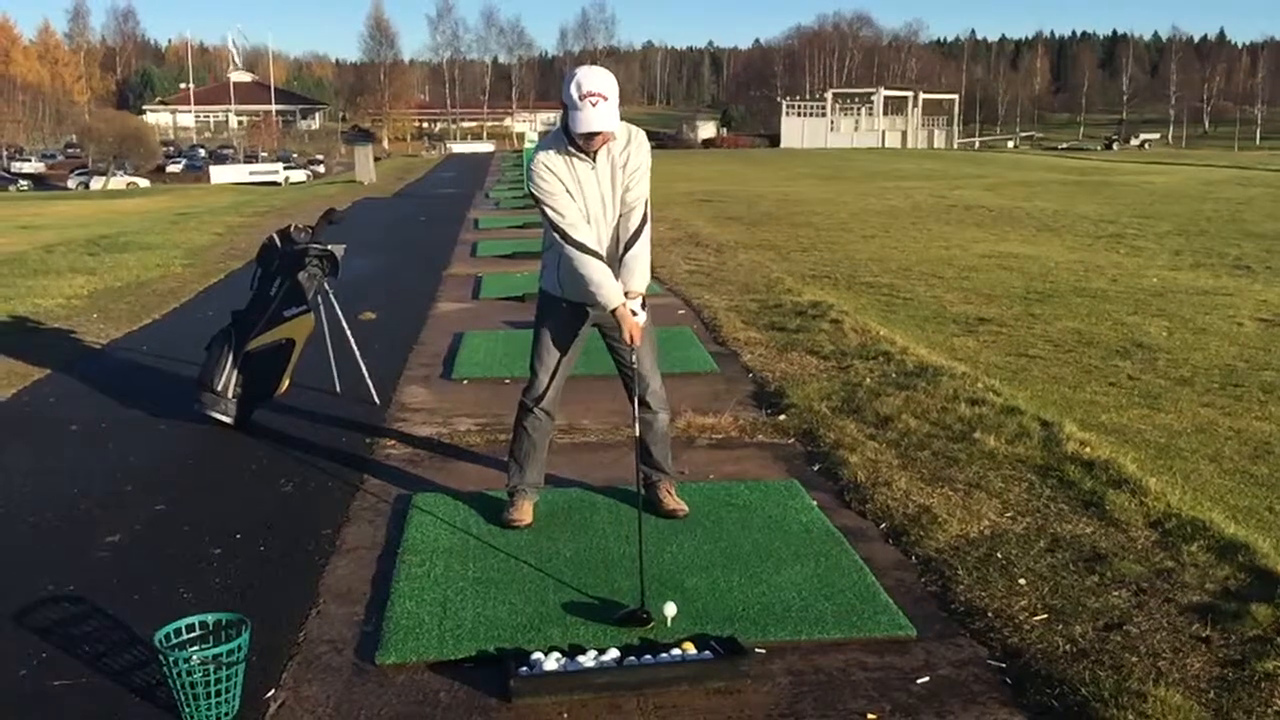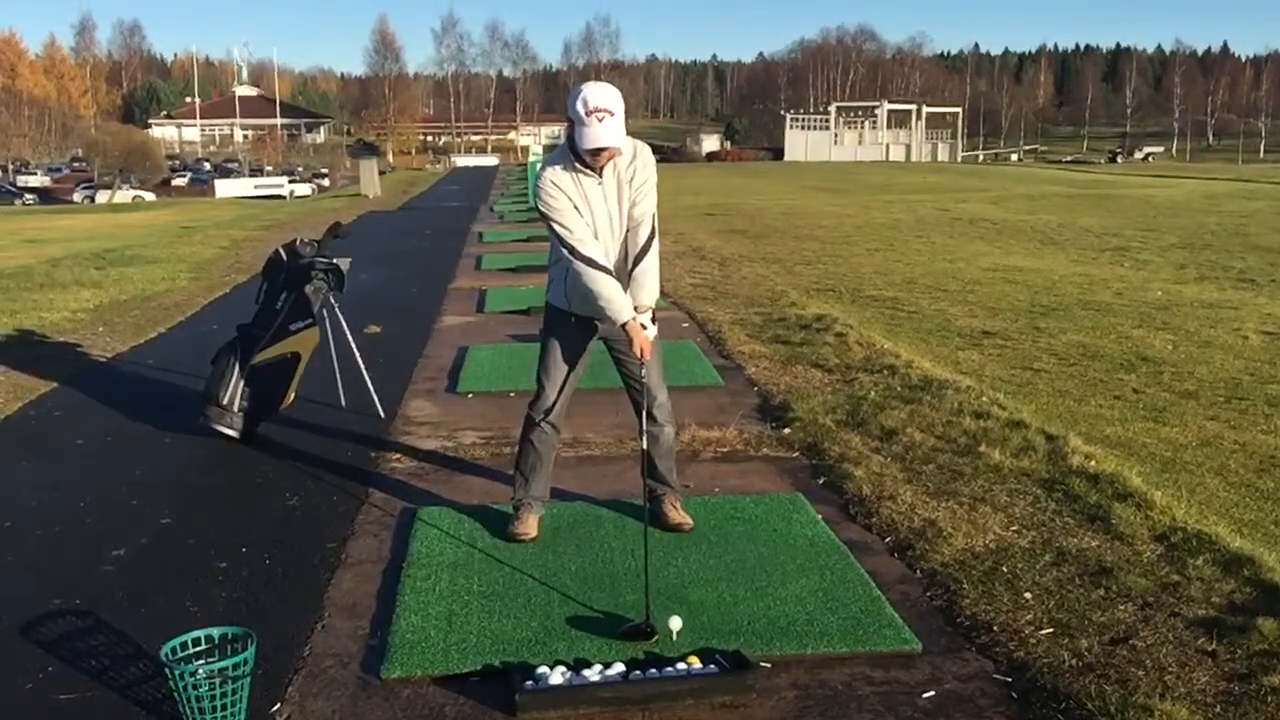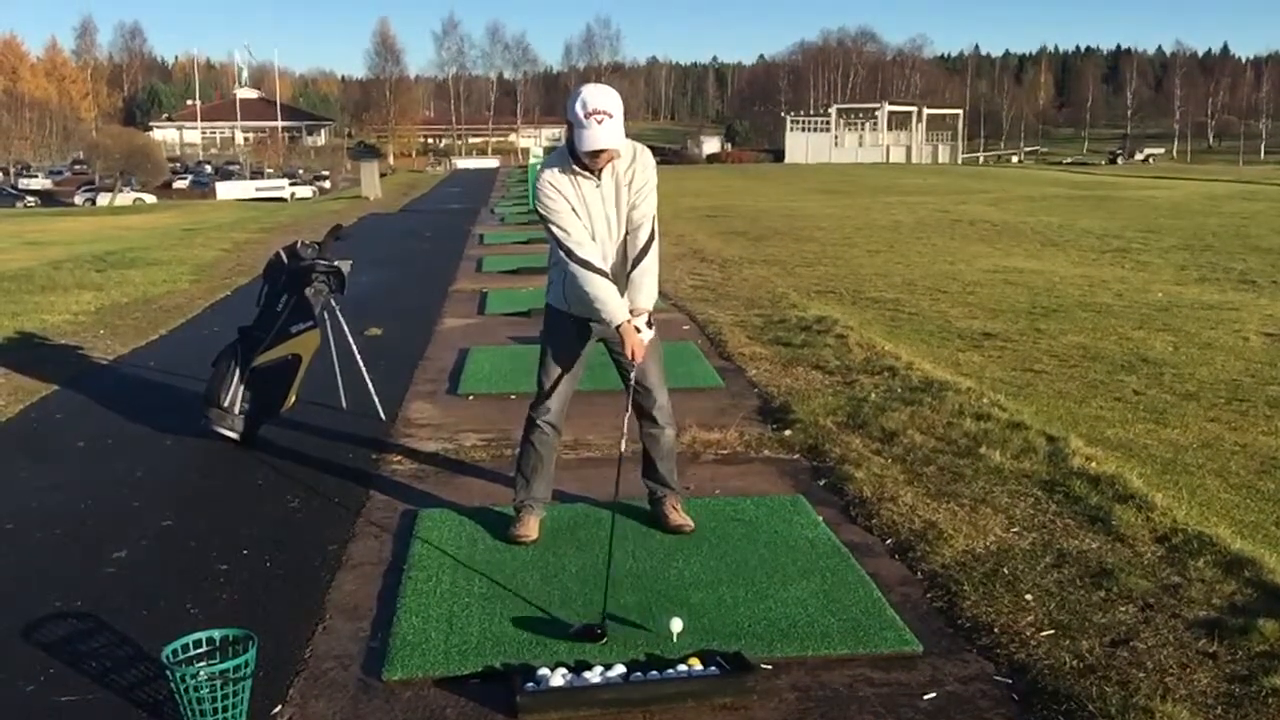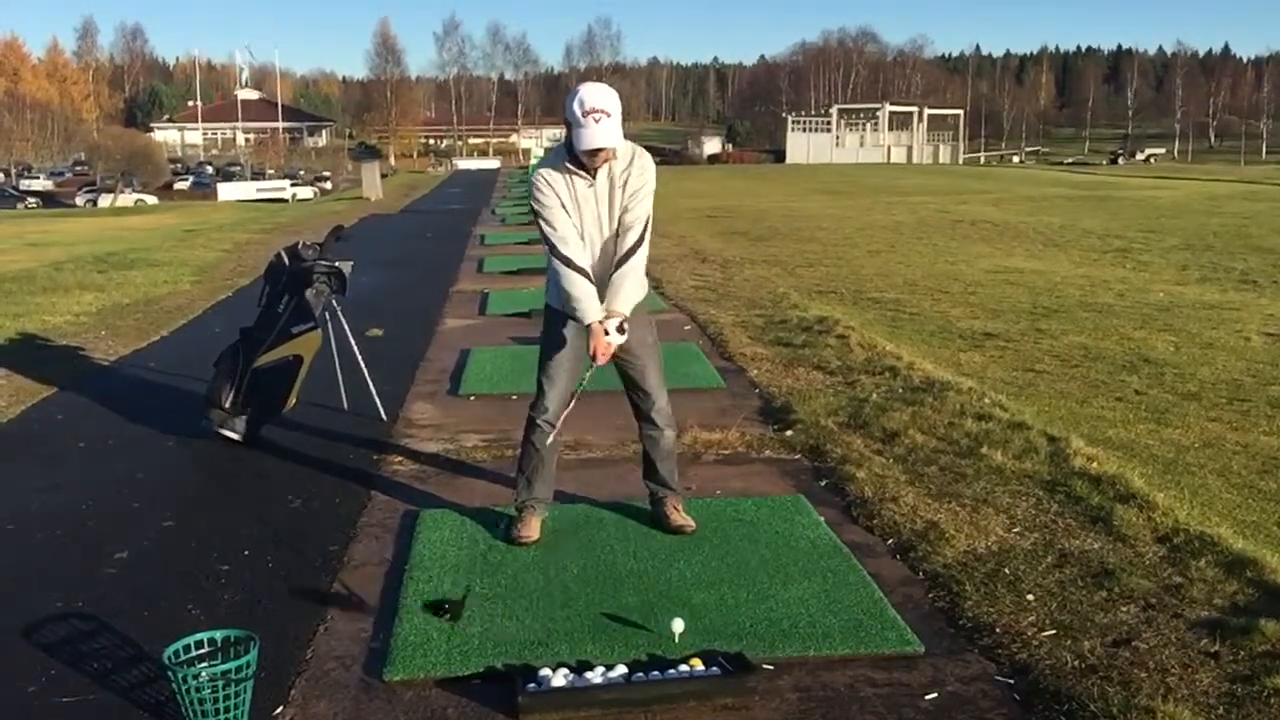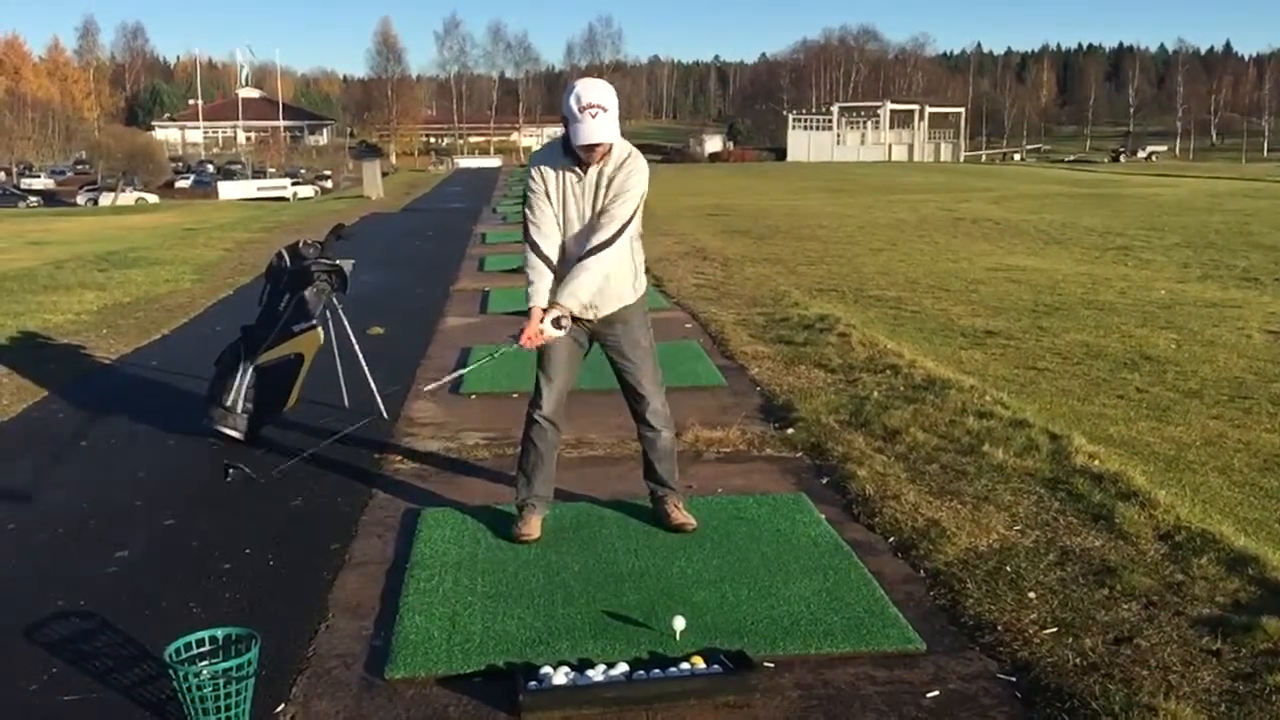
dt=1s
person 1, frame 1
left shoulder: (632, 143)
right shoulder: (545, 163)
left elbow: (635, 221)
right elbow: (575, 241)
left wrist: (632, 293)
right wrist: (614, 306)
left hip: (623, 292)
right hip: (565, 294)
left knee: (650, 390)
right knee: (540, 395)
left ankle: (658, 481)
right ankle: (522, 490)
person 1, frame 2
left shoulder: (639, 158)
right shoulder: (552, 179)
left elbow: (644, 235)
right elbow: (584, 255)
left wrist: (643, 307)
right wrist: (625, 319)
left hip: (631, 305)
right hip: (572, 308)
left knee: (656, 404)
right knee: (546, 408)
left ankle: (663, 494)
right ankle: (528, 503)
person 1, frame 3
left shoulder: (638, 160)
right shoulder: (551, 181)
left elbow: (643, 239)
right elbow: (580, 257)
left wrist: (638, 311)
right wrist: (618, 322)
left hip: (630, 307)
right hip: (571, 309)
left knee: (656, 405)
right knee: (546, 410)
left ankle: (665, 496)
right ankle: (529, 505)
person 1, frame 4
left shoulder: (637, 164)
right shoulder: (547, 177)
left elbow: (633, 244)
right elbow: (566, 255)
left wrist: (614, 314)
right wrist: (592, 321)
left hip: (626, 304)
right hip: (569, 308)
left knee: (655, 404)
right knee: (547, 409)
left ankle: (665, 497)
right ankle: (531, 505)
person 1, frame 5
left shoulder: (631, 165)
right shoulder: (543, 166)
left elbow: (605, 244)
right elbow: (541, 242)
left wrist: (560, 306)
right wrist: (538, 306)
left hip: (621, 302)
right hip: (560, 304)
left knee: (651, 404)
right knee: (544, 407)
left ankle: (666, 496)
right ankle: (532, 504)
